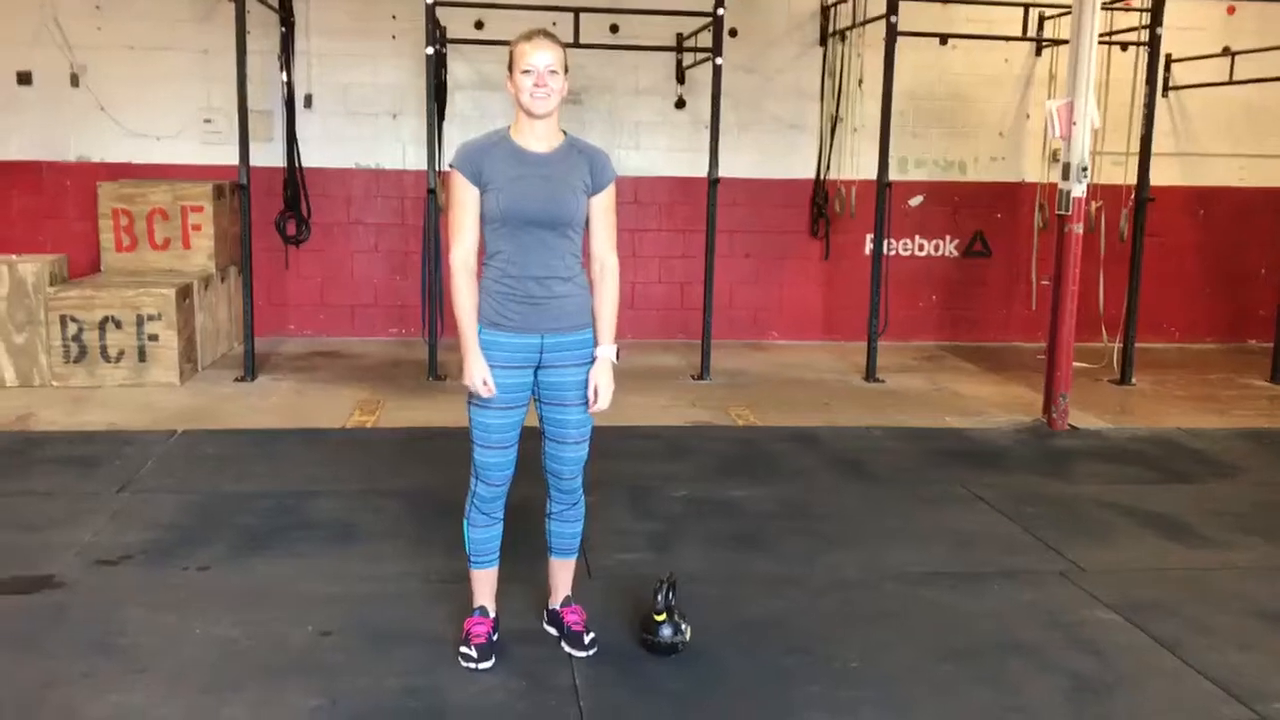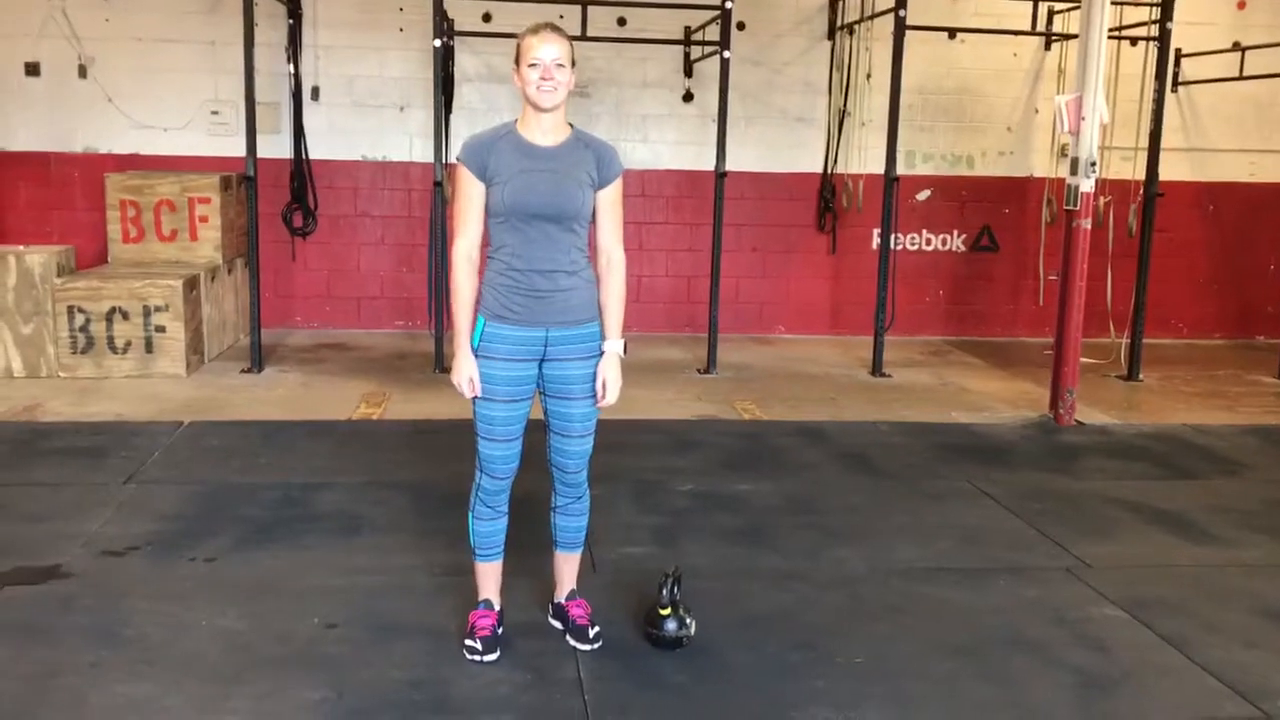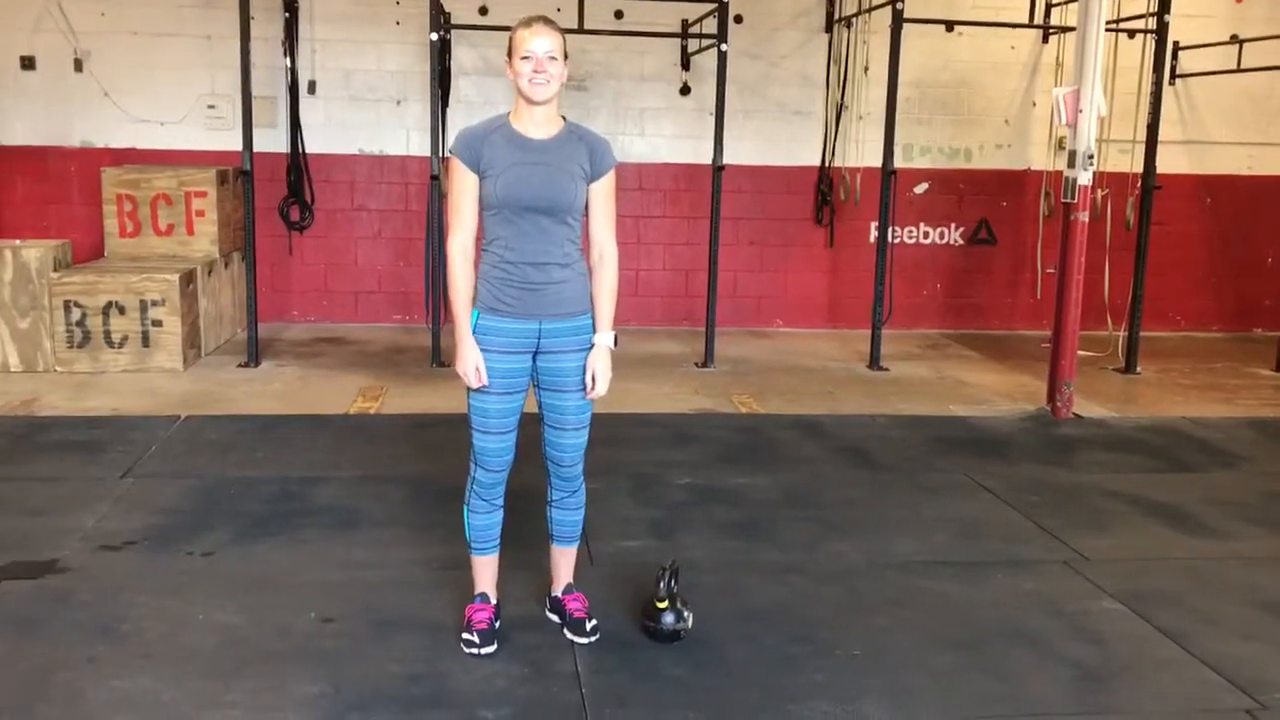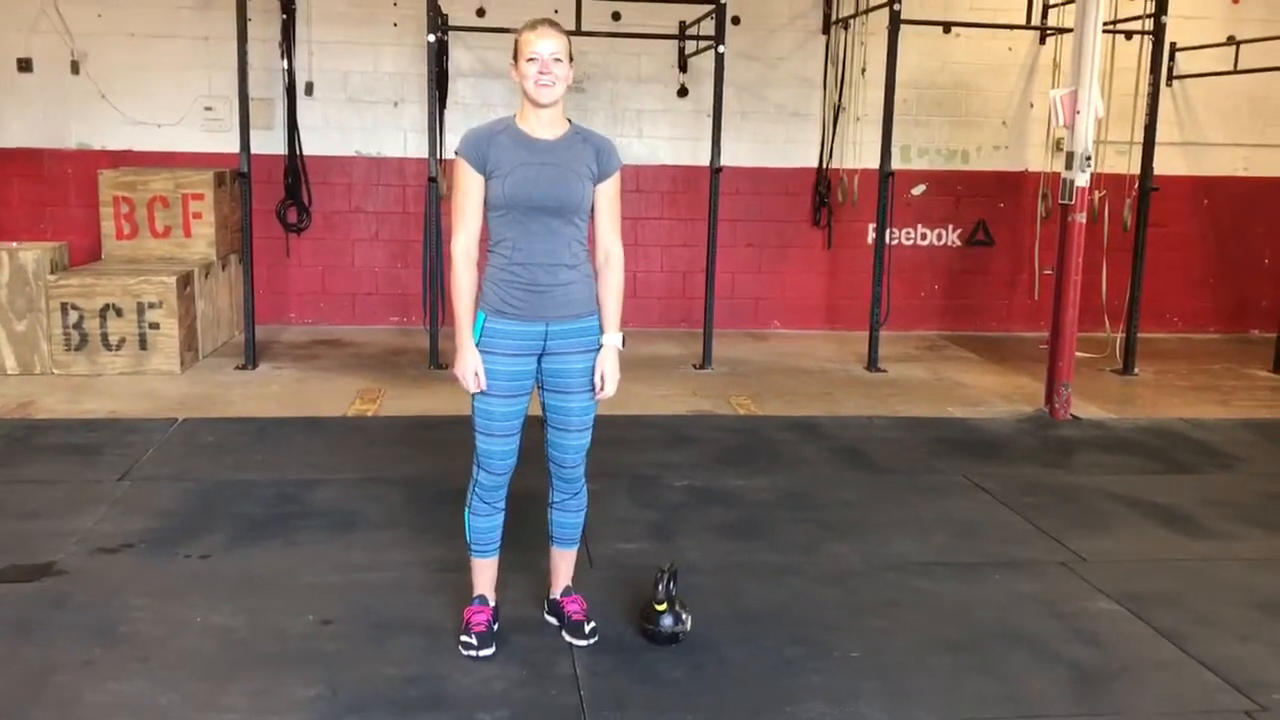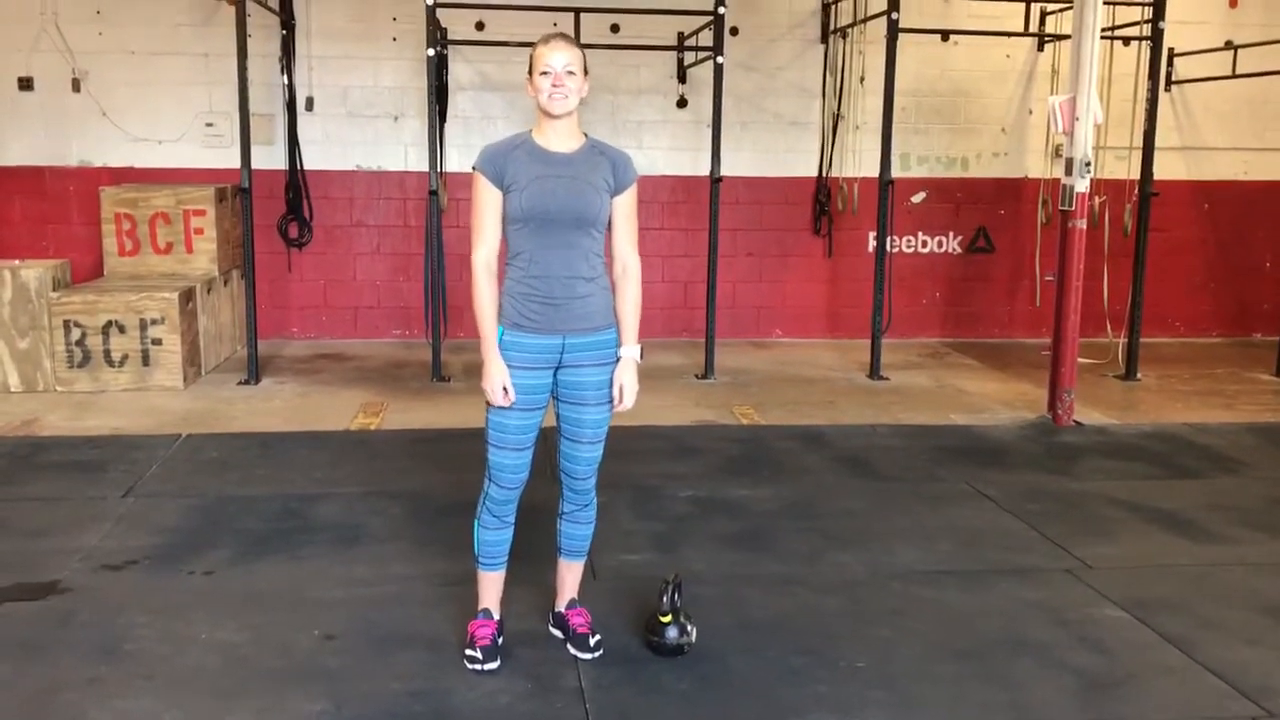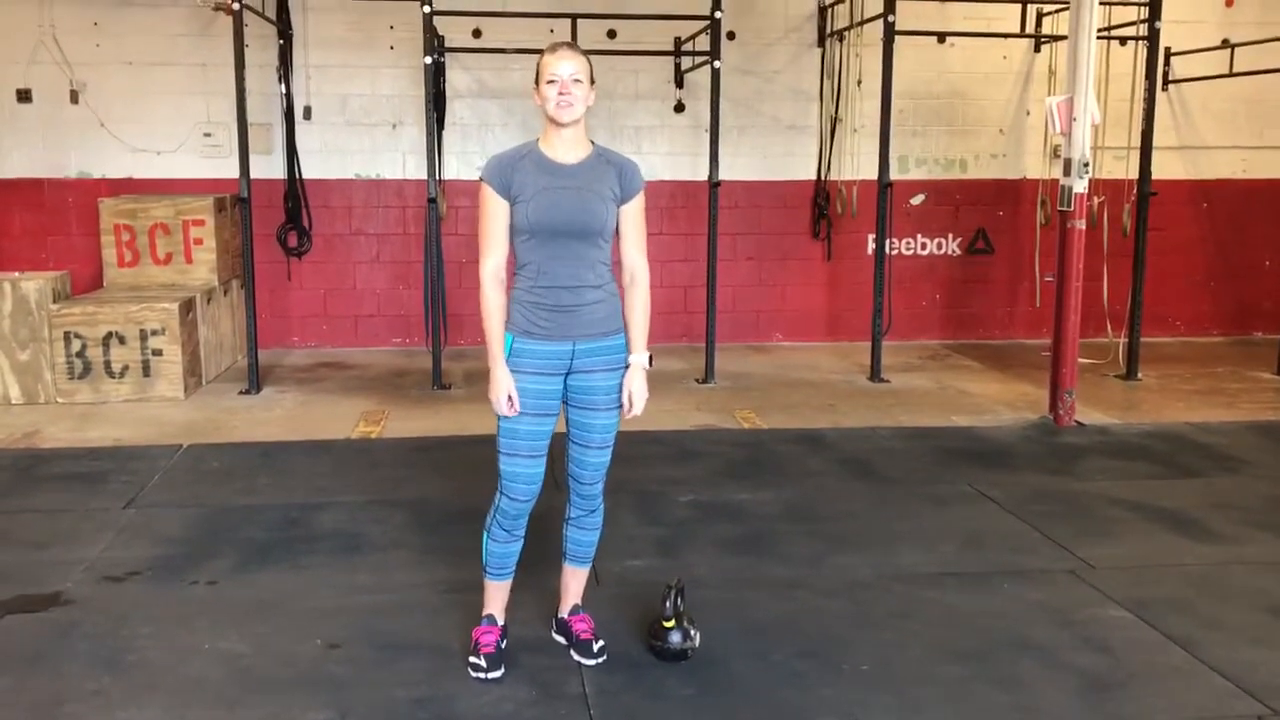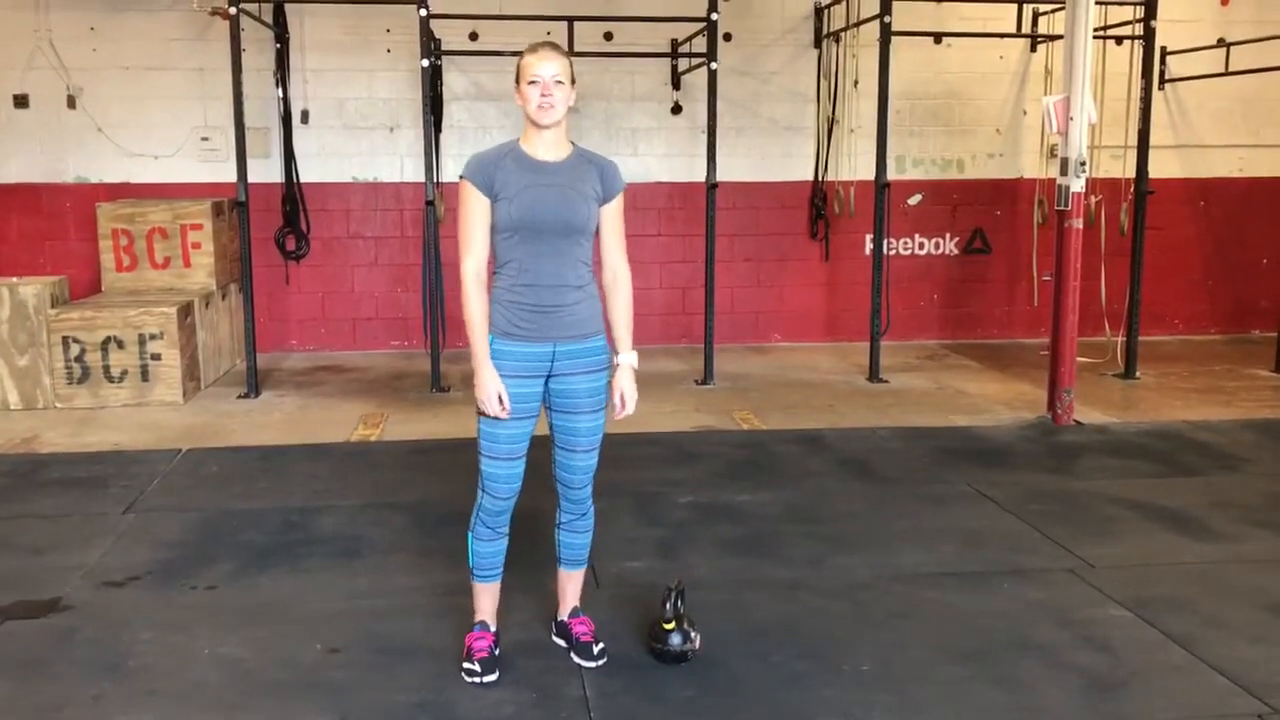
dt=0.5s
person 1, frame 1
left shoulder: (592, 163)
right shoulder: (476, 157)
left elbow: (604, 262)
right elbow: (462, 259)
left wrist: (605, 353)
right wrist: (471, 349)
left hip: (571, 342)
right hip: (501, 340)
left knee: (567, 481)
right knee: (489, 482)
left ankle: (562, 604)
right ankle: (482, 613)
person 1, frame 2
left shoulder: (599, 157)
right shoulder: (483, 151)
left elbow: (611, 257)
right elbow: (464, 253)
left wrist: (613, 347)
right wrist: (462, 345)
left hip: (577, 336)
right hip: (503, 334)
left knee: (571, 475)
right knee: (493, 475)
left ankle: (567, 599)
right ankle: (486, 606)
person 1, frame 3
left shoulder: (591, 150)
right shoulder: (475, 144)
left elbow: (603, 250)
right elbow: (460, 246)
left wrist: (603, 340)
right wrist: (463, 336)
left hip: (570, 328)
right hip: (498, 327)
left knee: (567, 467)
right knee: (489, 468)
left ankle: (564, 591)
right ankle: (483, 599)
person 1, frame 4
left shoulder: (598, 152)
right shoulder: (481, 144)
left elbow: (609, 252)
right elbow: (463, 247)
left wrist: (611, 341)
right wrist: (464, 339)
left hip: (576, 330)
right hip: (503, 329)
left knee: (569, 470)
right knee: (492, 470)
left ankle: (563, 594)
right ankle: (482, 602)
person 1, frame 5
left shoulder: (614, 164)
right shoulder: (499, 159)
left elbow: (626, 265)
right elbow: (483, 261)
left wrist: (629, 354)
right wrist: (491, 353)
left hip: (593, 344)
right hip: (521, 341)
left knee: (581, 483)
right knee: (503, 484)
left ankle: (567, 607)
right ankle: (487, 614)
person 1, frame 6
left shoulder: (621, 173)
right shoulder: (505, 170)
left elbow: (636, 272)
right elbow: (492, 272)
left wrist: (638, 360)
right wrist: (497, 363)
left hip: (603, 350)
right hip: (531, 348)
left knee: (588, 488)
right knee: (517, 493)
left ankle: (571, 612)
right ankle: (491, 621)
person 1, frame 7
left shoulder: (600, 173)
right shoulder: (486, 168)
left elbow: (615, 270)
right elbow: (472, 271)
left wrist: (625, 359)
right wrist: (482, 362)
left hip: (583, 351)
right hip: (511, 350)
left knee: (576, 491)
right knee: (497, 494)
left ankle: (570, 616)
right ankle: (483, 626)
